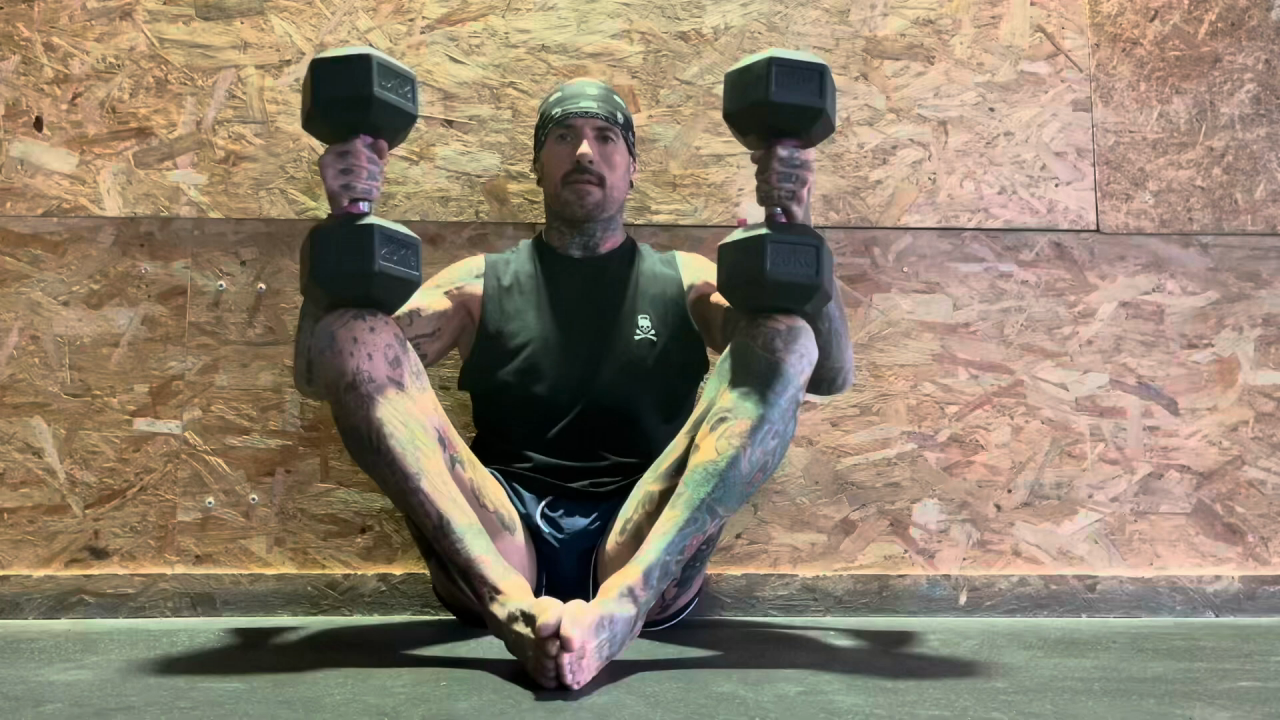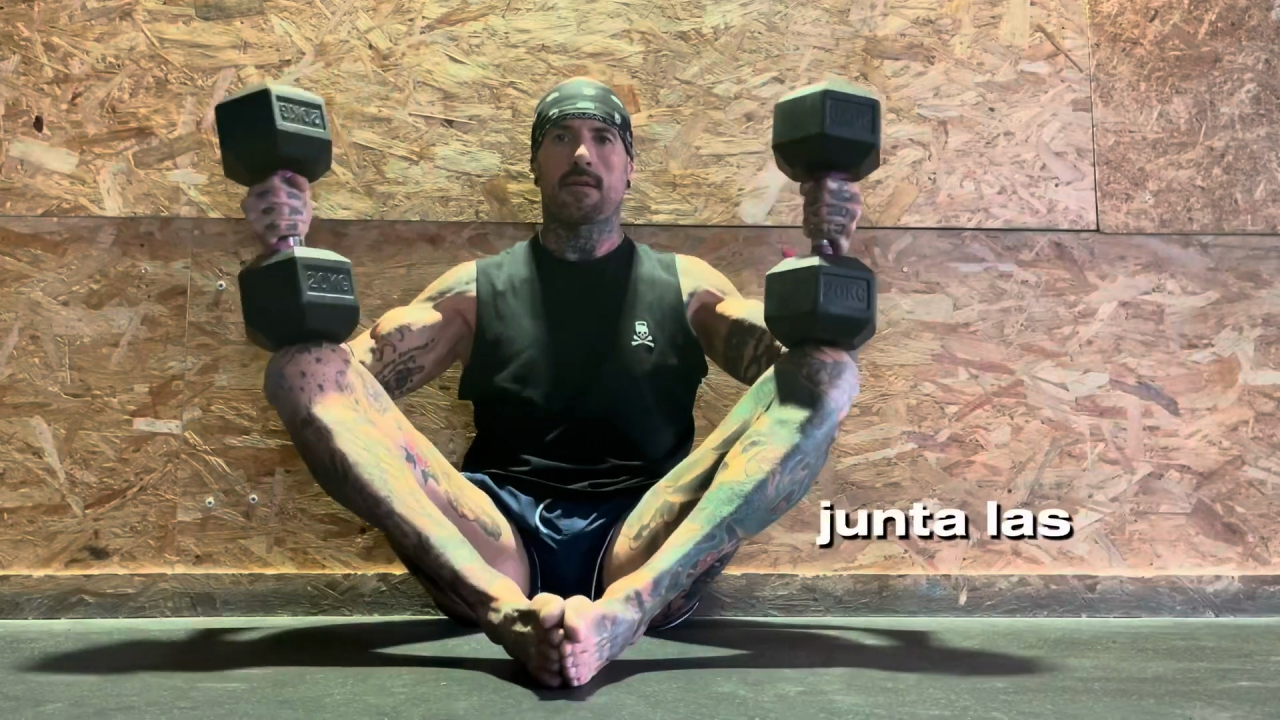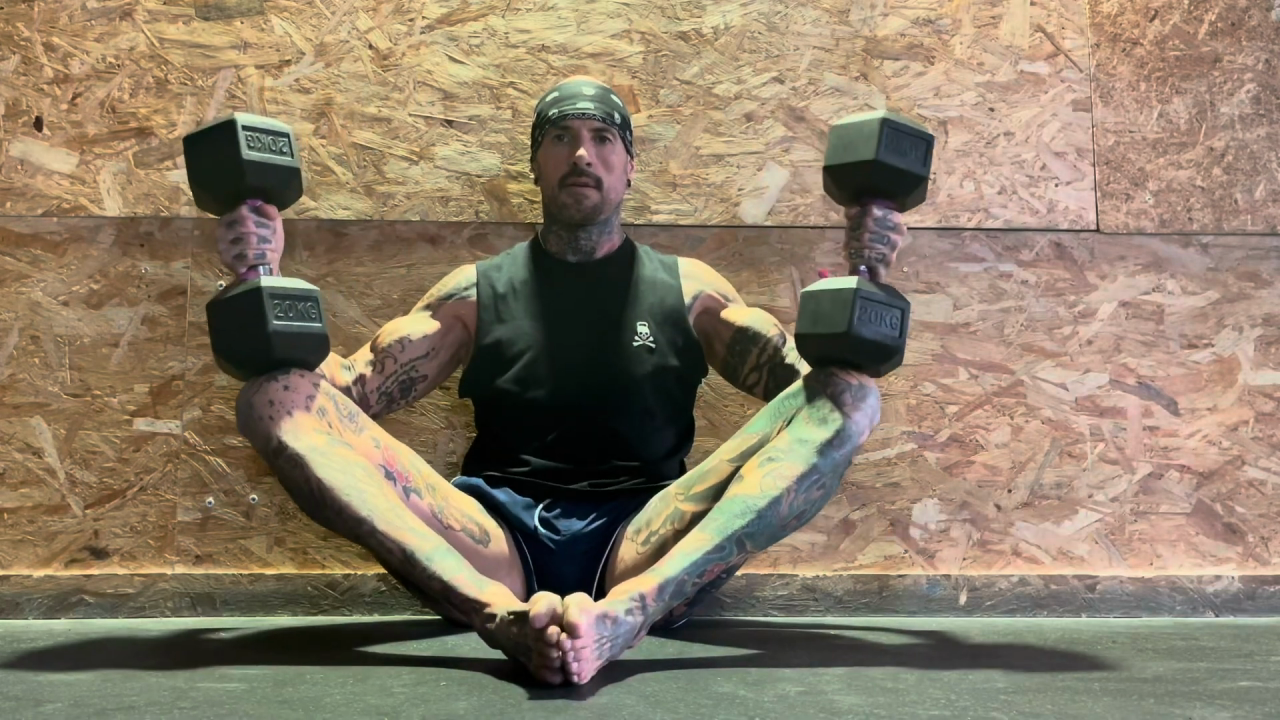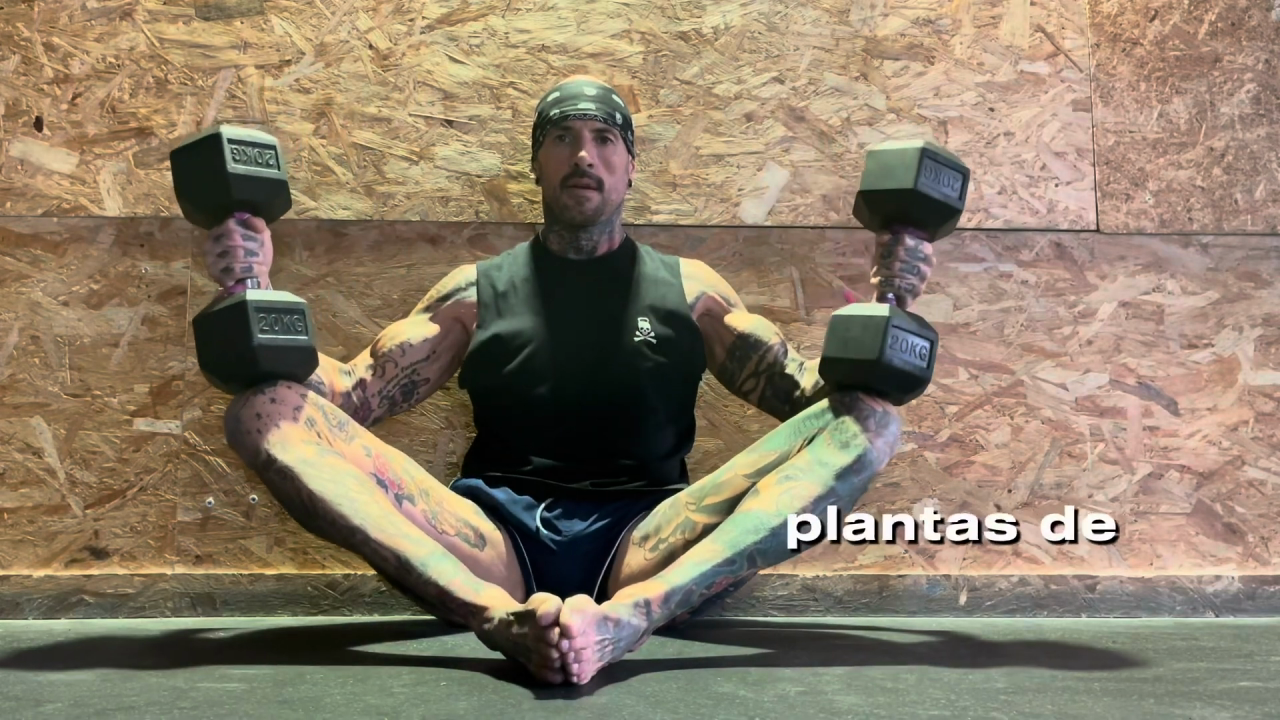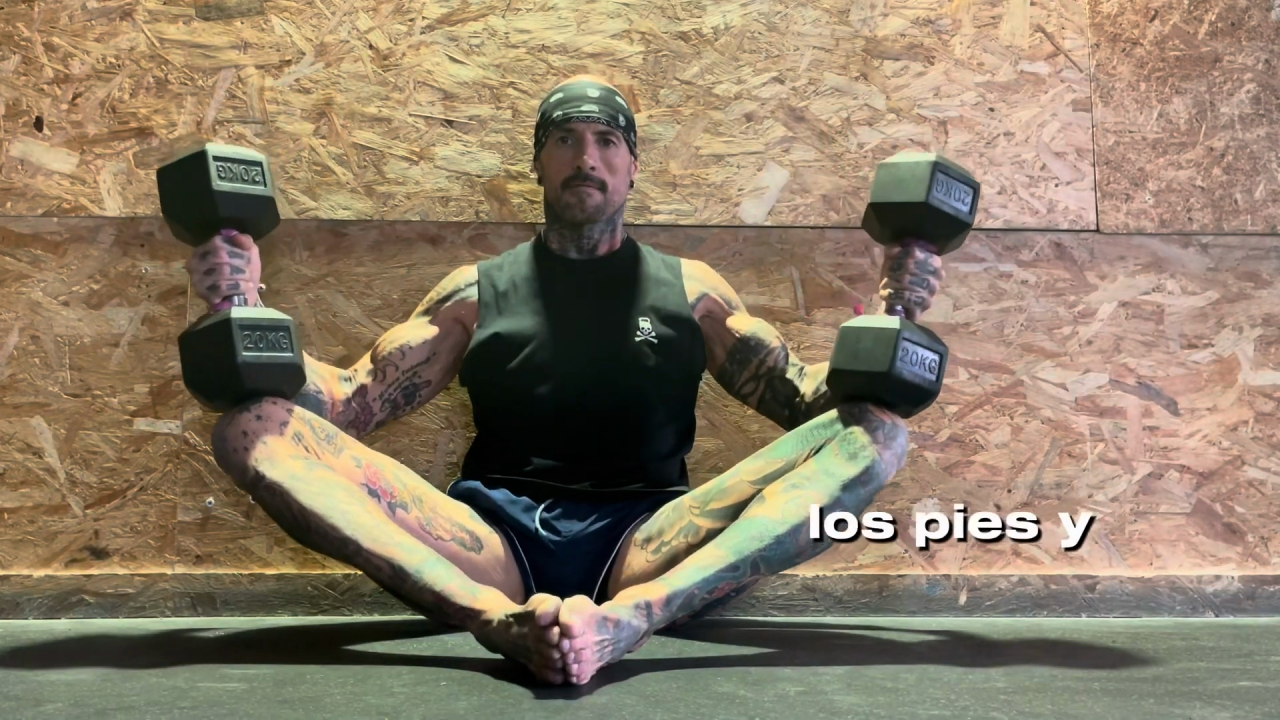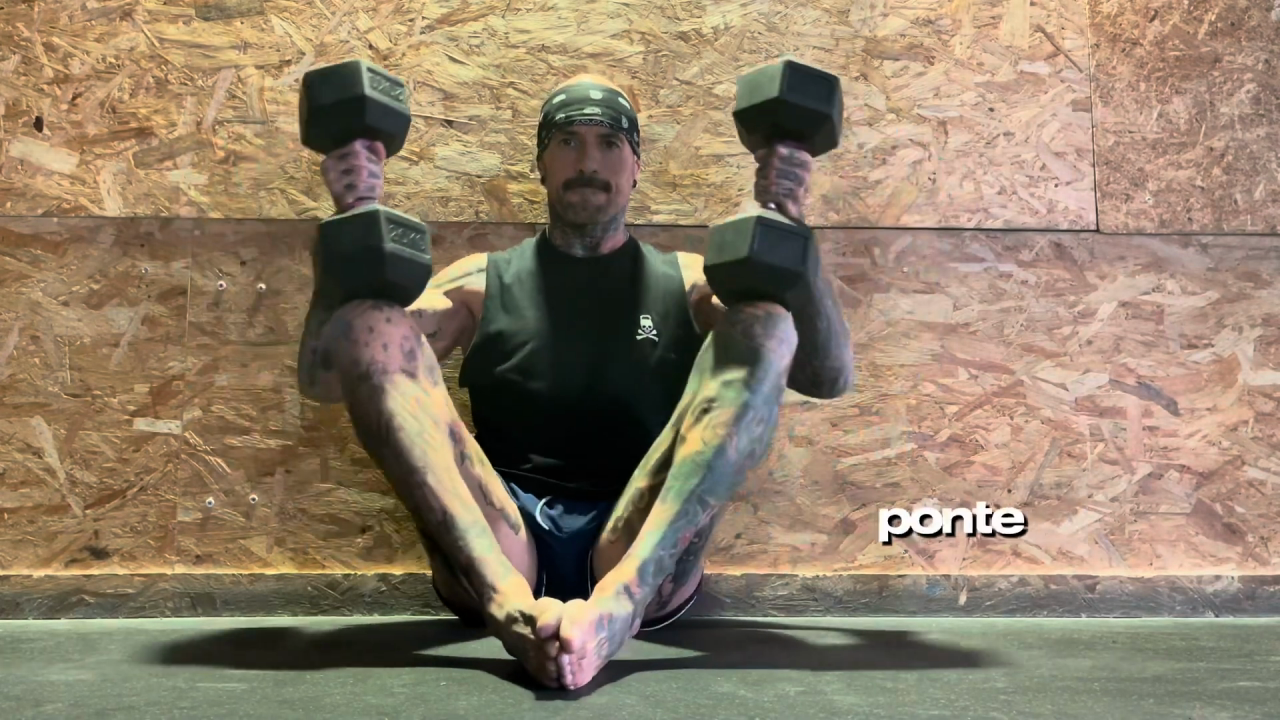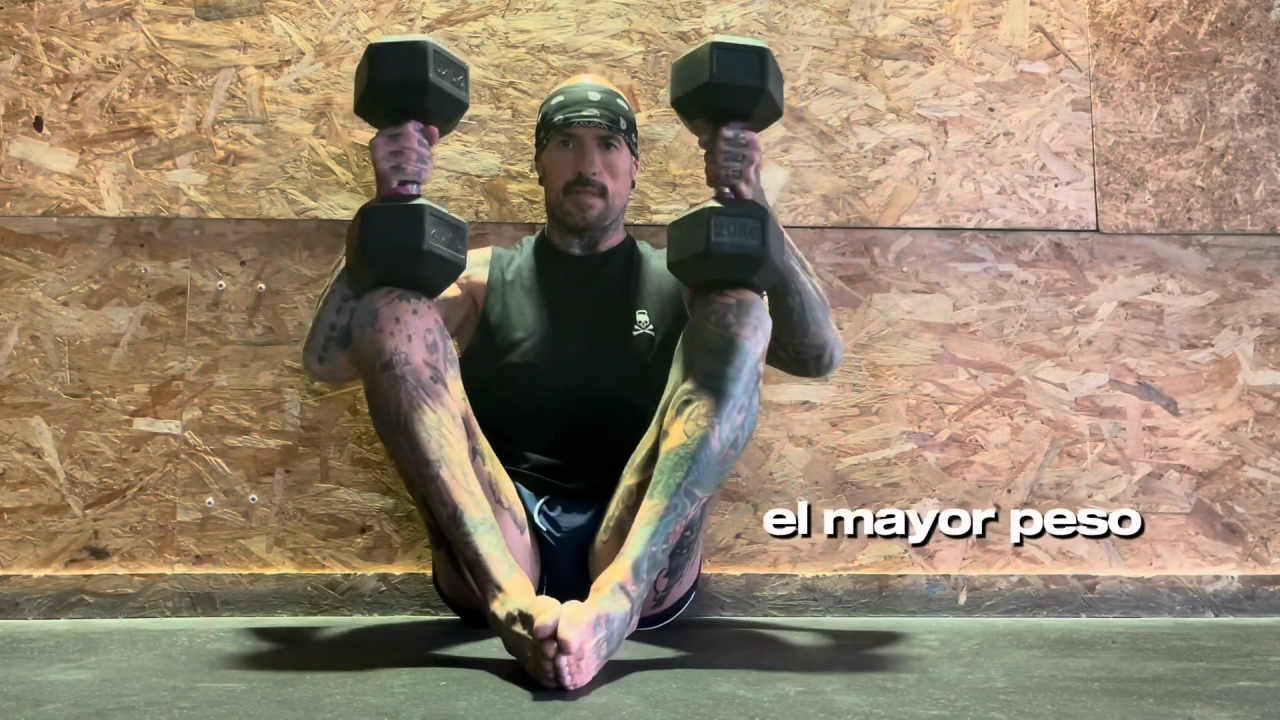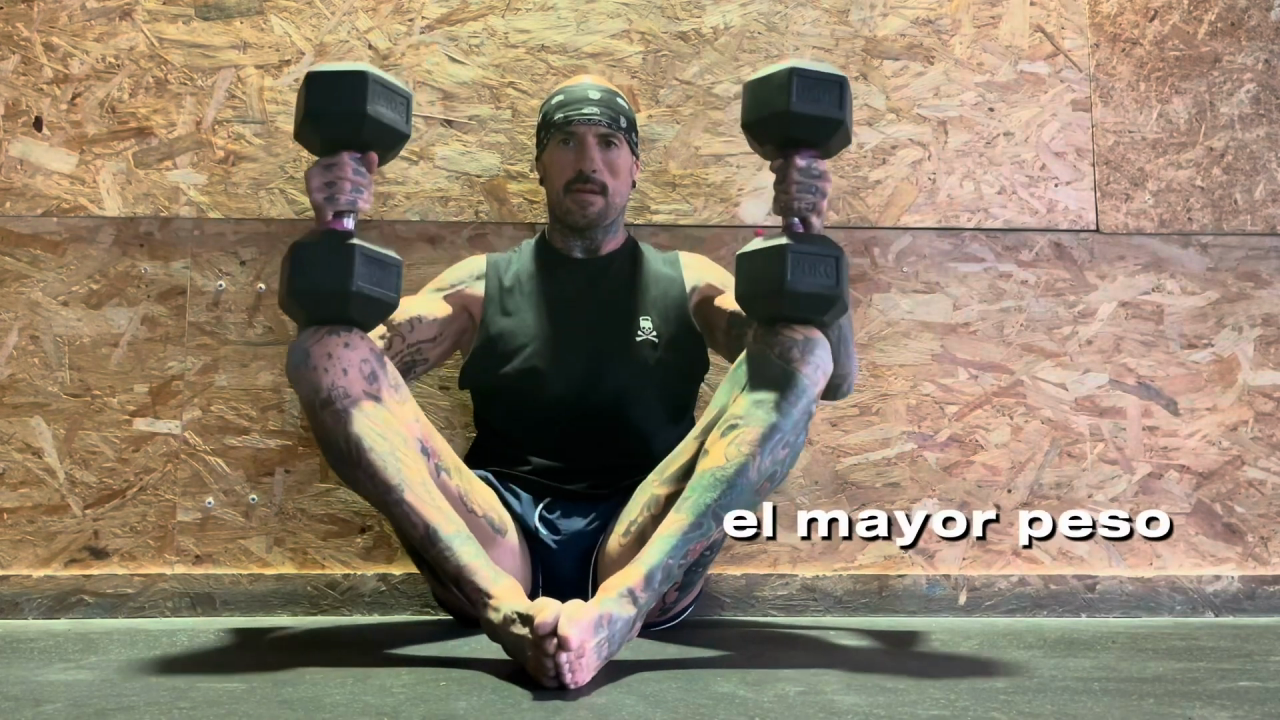
dt=0.5s
person 1, frame 1
left shoulder: (686, 279)
right shoulder: (478, 283)
left elbow: (831, 372)
right elbow: (318, 373)
left wrist: (793, 227)
left hip: (647, 557)
right hip: (495, 550)
left knee: (787, 342)
right knee: (351, 336)
left ankle: (616, 612)
right ankle: (516, 612)
person 1, frame 2
left shoulder: (685, 284)
right shoulder: (476, 288)
left elbow: (824, 381)
right elbow: (336, 390)
left wrist: (827, 254)
left hip: (647, 558)
right hip: (494, 550)
left knee: (828, 374)
right knee: (304, 371)
left ankle: (620, 614)
right ankle: (508, 612)
person 1, frame 3
left shoulder: (687, 287)
right shoulder: (476, 291)
left elbow: (816, 387)
right elbow: (348, 395)
left wrist: (860, 282)
left hip: (647, 557)
right hip: (495, 548)
left knee: (848, 399)
right knee: (275, 400)
left ankle: (620, 616)
right ankle: (504, 616)
person 1, frame 4
left shoulder: (688, 287)
right shoulder: (476, 290)
left elbow: (808, 395)
right elbow: (349, 401)
left wrist: (882, 303)
right wrist: (254, 295)
left hip: (647, 551)
right hip: (496, 546)
left knee: (865, 422)
right knee: (264, 412)
left ankle: (622, 620)
right ankle: (505, 618)
person 1, frame 5
left shoulder: (690, 288)
right shoulder: (477, 290)
left elbow: (808, 401)
right elbow: (348, 405)
right wrist: (245, 310)
left hip: (646, 550)
right hip: (496, 544)
left knee: (872, 431)
right knee: (253, 427)
left ankle: (626, 621)
right ankle: (502, 622)
person 1, frame 6
left shoulder: (686, 282)
right shoulder: (482, 282)
left elbow: (830, 377)
right elbow: (325, 378)
left wrist: (792, 226)
right wrist: (352, 219)
left hip: (643, 554)
right hip: (498, 551)
left knee: (767, 328)
right knee: (370, 329)
left ankle: (613, 609)
right ankle: (512, 610)
person 1, frame 7
left shoulder: (683, 279)
right shoulder: (482, 277)
left elbow: (817, 353)
right elbow: (328, 360)
left wrist: (751, 204)
right wrist: (390, 201)
left hip: (640, 560)
right hip: (496, 552)
left knee: (740, 319)
right knee: (388, 316)
left ankle: (609, 611)
right ankle: (514, 609)
person 1, frame 8
left shoulder: (688, 281)
right shoulder: (481, 283)
left elbow: (832, 377)
right elbow: (324, 377)
left wrist: (805, 232)
left hip: (646, 560)
right hip: (495, 551)
left knee: (798, 351)
right knee: (327, 354)
left ankle: (616, 611)
right ankle: (509, 613)
